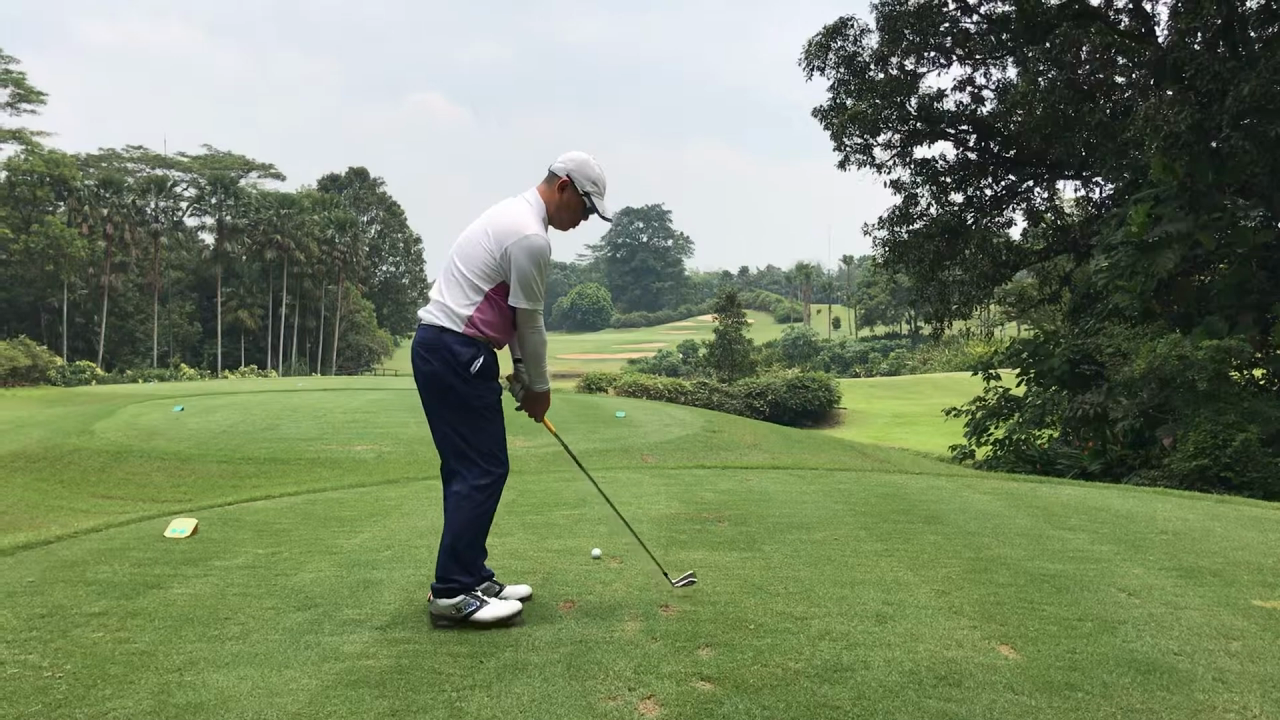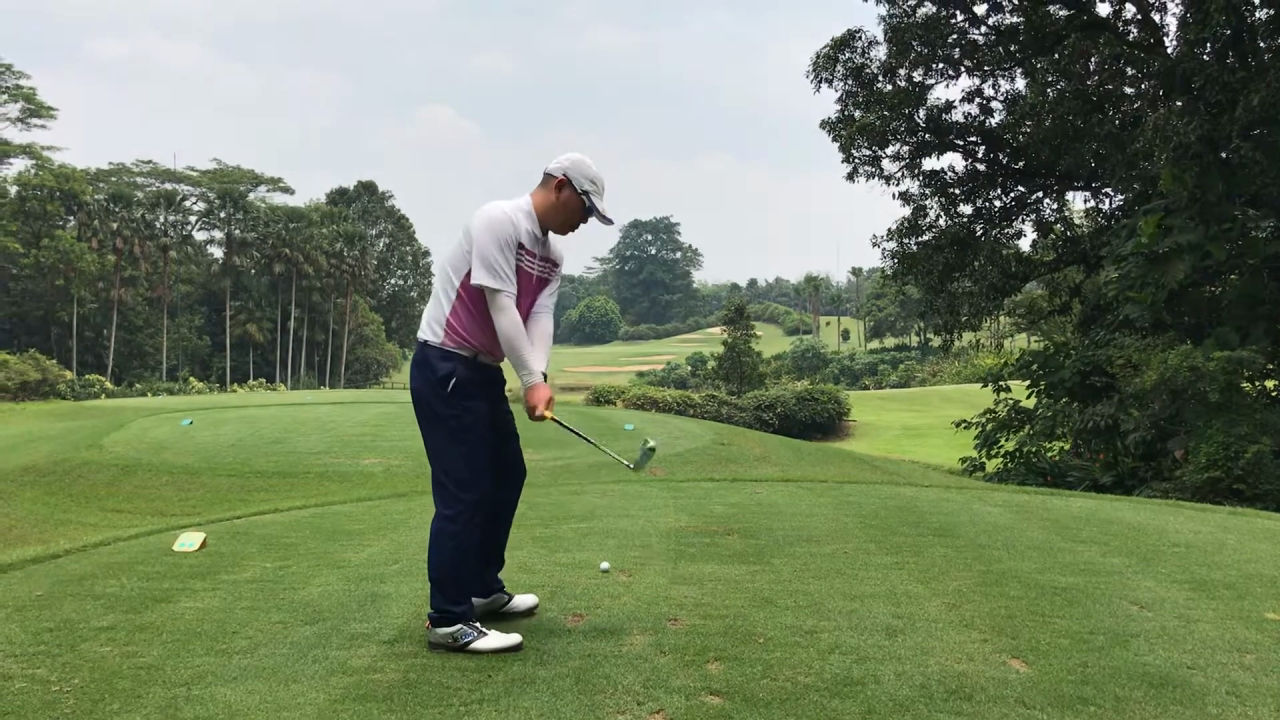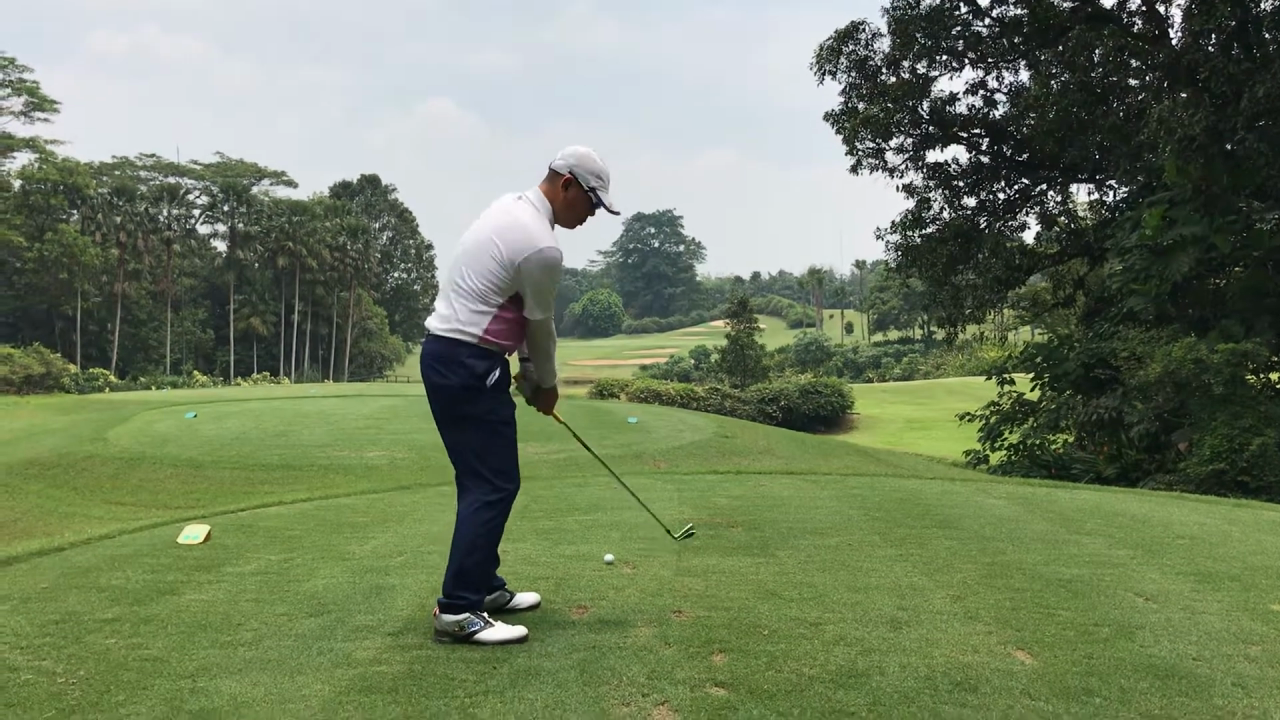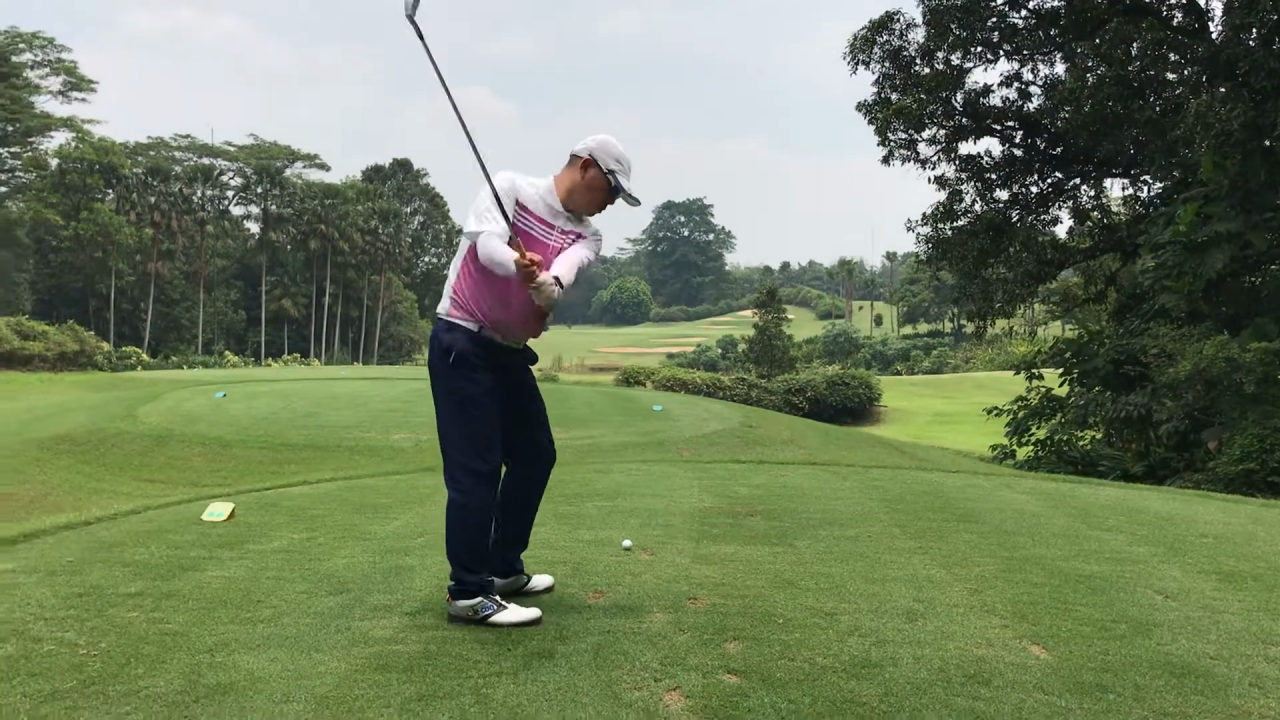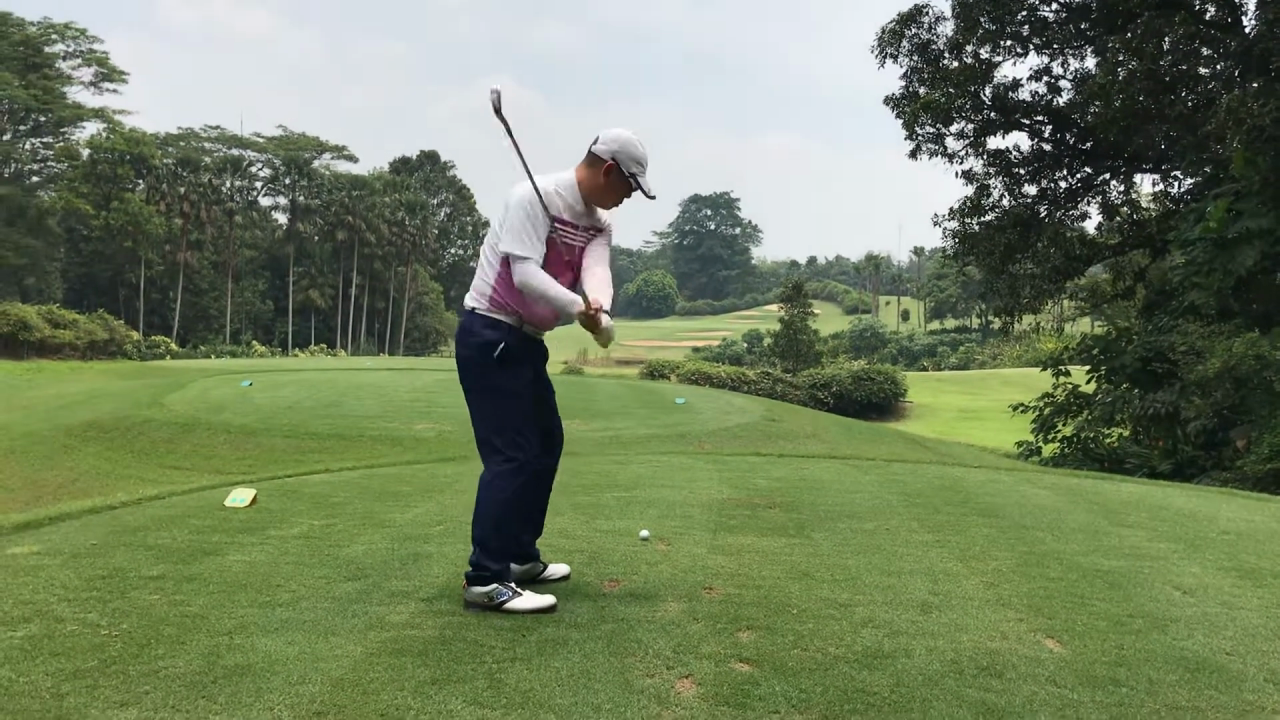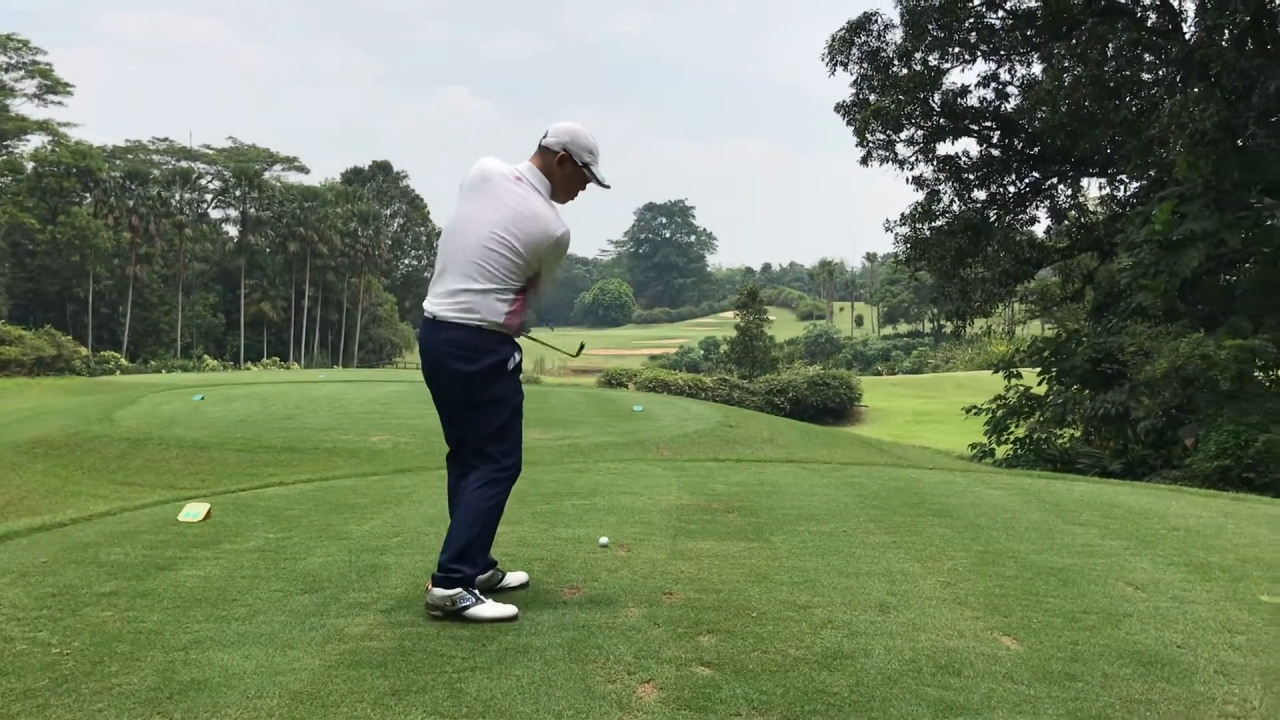
dt=0.7s
person 1, frame 1
left shoulder: (514, 212)
right shoulder: (530, 237)
right elbow: (530, 320)
left wrist: (522, 368)
right wrist: (540, 385)
left hip: (441, 346)
right hip: (457, 353)
left knee: (468, 469)
right knee: (483, 470)
left ankle: (471, 576)
right ankle: (452, 590)
person 1, frame 2
left shoulder: (552, 254)
right shoulder: (497, 220)
left elbow: (540, 318)
right elbow: (500, 307)
left wrist: (538, 378)
right wrist: (530, 380)
left hip: (481, 370)
right hip: (446, 368)
left knee: (506, 475)
right knee: (462, 492)
left ankle: (481, 588)
right ankle: (448, 620)
person 1, frame 3
left shoulder: (509, 206)
right shoulder: (542, 248)
right elbow: (539, 326)
left wrist: (529, 372)
right wrist: (546, 383)
left hip: (444, 352)
right hip: (468, 365)
left knee: (480, 478)
right knee: (495, 484)
left ankle: (482, 585)
right ankle: (458, 607)
person 1, frame 4
left shoulder: (586, 236)
right shoulder: (511, 187)
left elbow: (567, 273)
right elbow: (485, 244)
left wrist: (547, 279)
right wrist: (516, 266)
left hip: (510, 353)
right hip: (462, 344)
left knee: (534, 457)
right knee: (475, 468)
left ankle: (502, 570)
right ankle: (468, 593)
person 1, frame 5
left shoulder: (598, 225)
right shoulder: (535, 197)
left elbow: (596, 273)
right elbow: (525, 275)
left wrist: (598, 306)
right wrist: (578, 306)
left hip: (517, 339)
right hip: (492, 338)
left knee: (544, 446)
right knee: (510, 454)
left ankle: (518, 557)
right ankle: (485, 580)
person 1, frame 6
left shoulder: (485, 172)
right shoulder: (553, 231)
left hip: (435, 333)
right hip: (481, 346)
left knee: (467, 456)
right knee: (497, 464)
left ankle: (474, 566)
right ankle: (450, 583)
